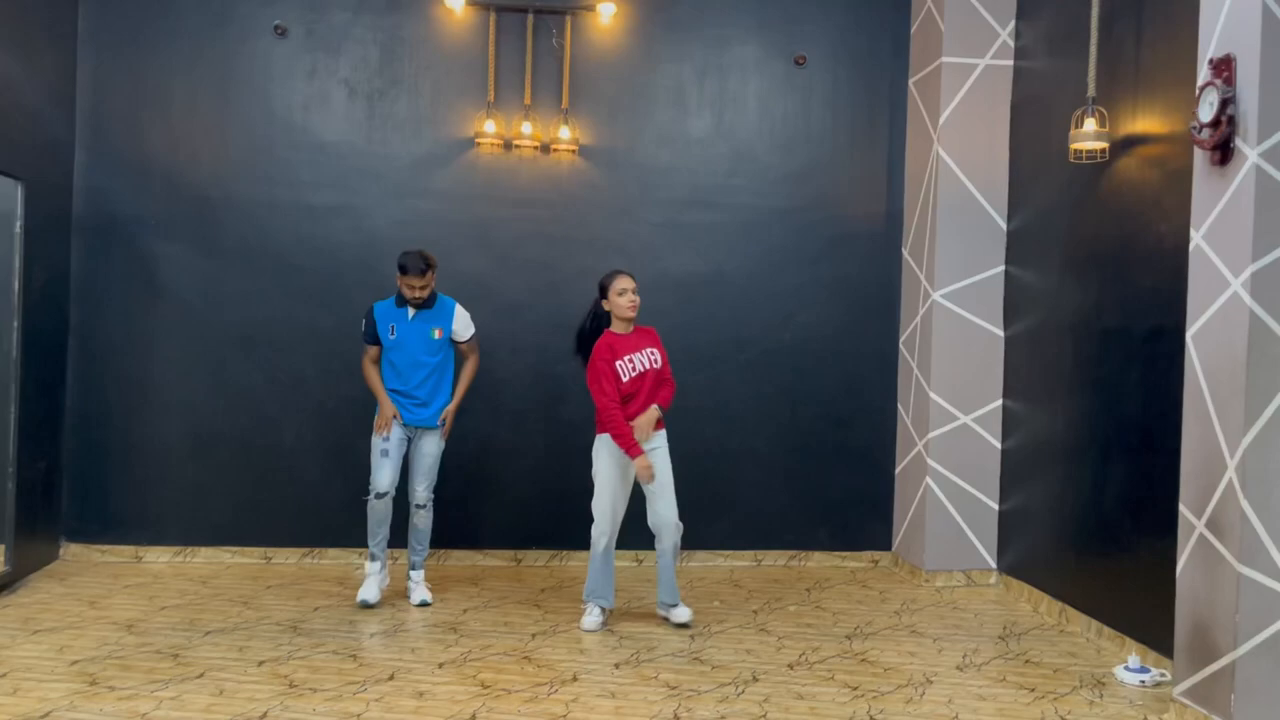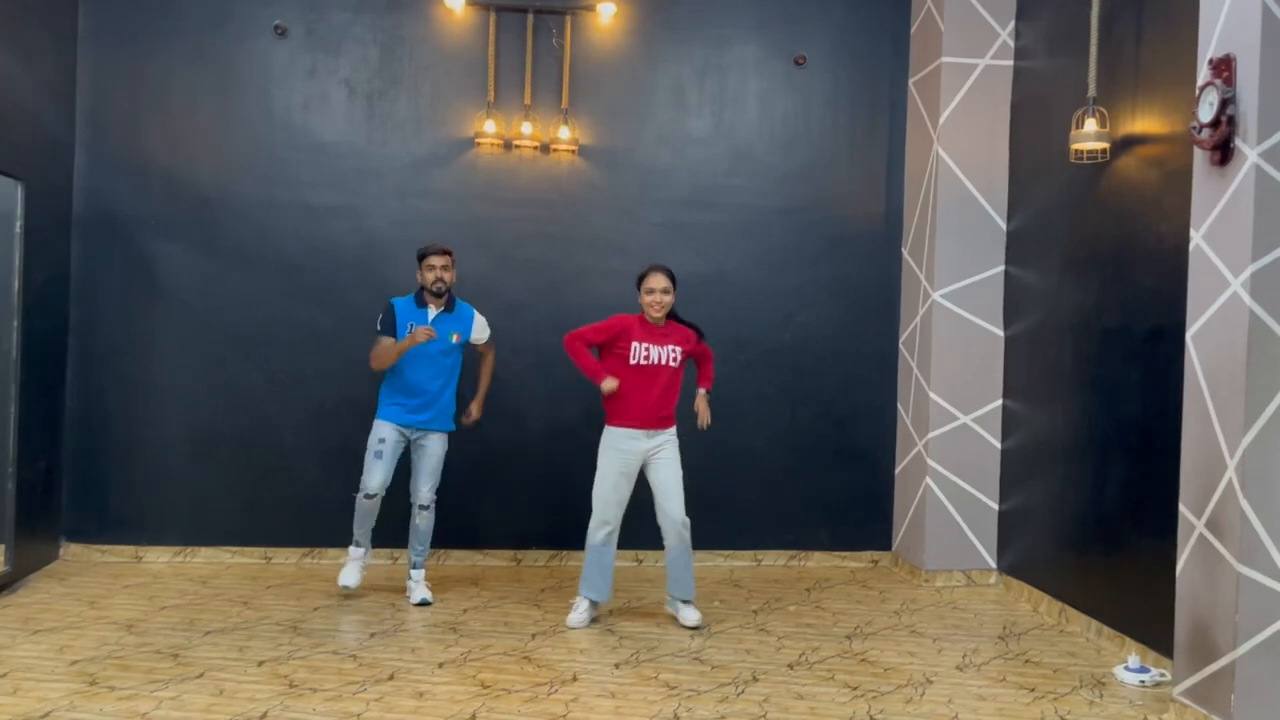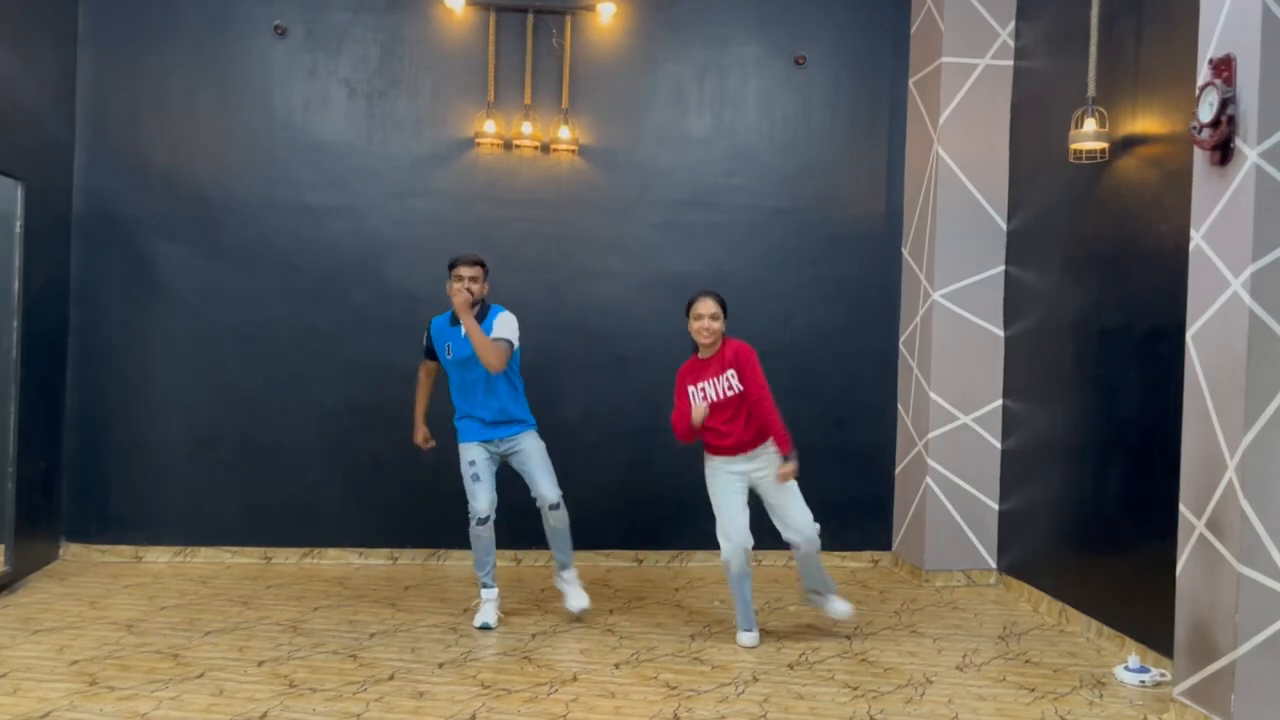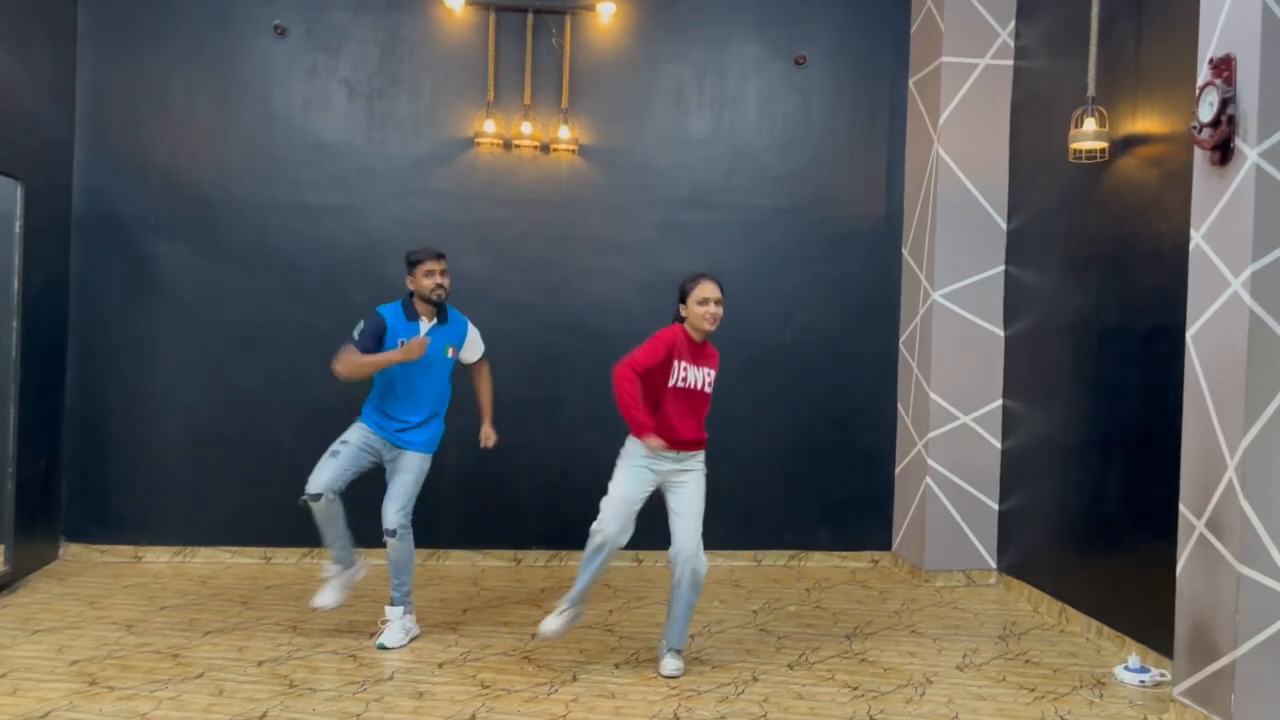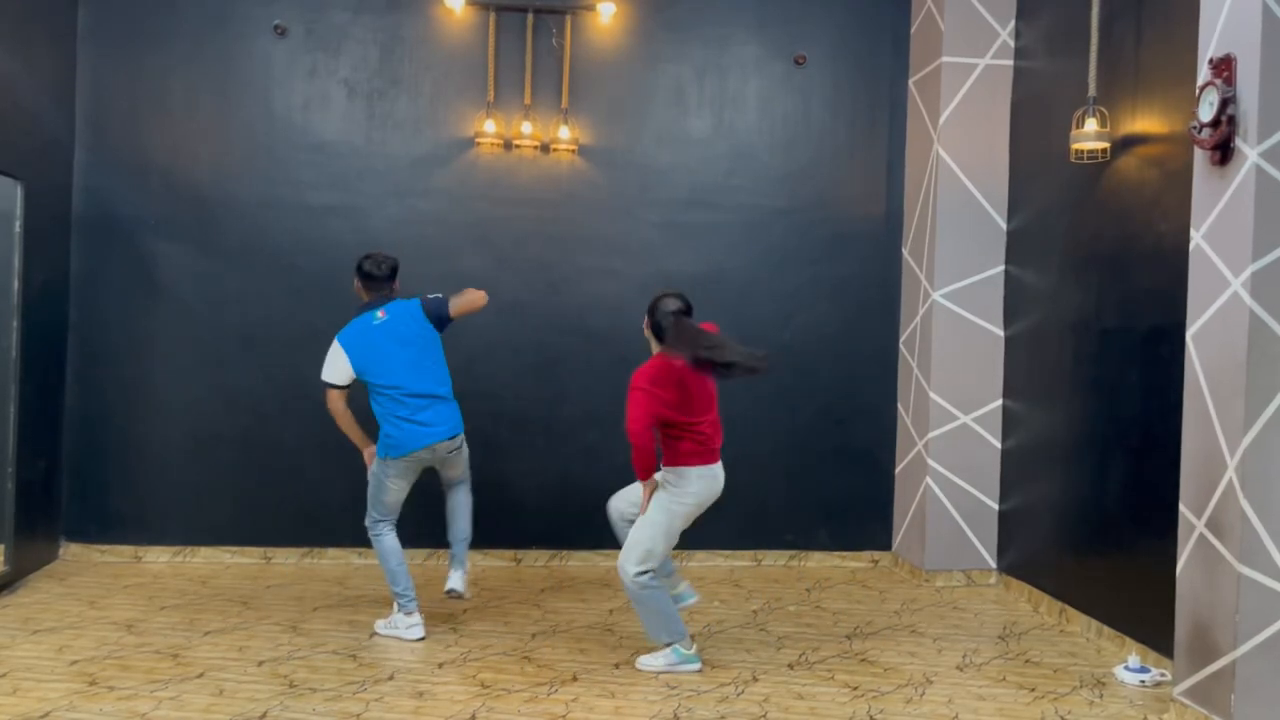
dt=1s
person 1, frame 1
left shoulder: (453, 313)
right shoulder: (379, 313)
left elbow: (471, 356)
right elbow: (370, 361)
left wrist: (455, 403)
right wrist: (383, 401)
left hip: (432, 421)
right hip: (392, 416)
left knee: (421, 498)
right knee: (381, 490)
left ankle: (416, 576)
right ankle: (376, 568)
person 1, frame 2
left shoulder: (469, 318)
right shoulder: (397, 309)
left elbow: (488, 352)
right elbow: (377, 361)
left wrist: (479, 399)
right wrist: (409, 342)
left hip: (436, 424)
right hip: (393, 415)
left knee: (424, 499)
right knee: (373, 486)
left ankle: (416, 576)
right ankle: (359, 549)
person 1, frame 3
left shoulder: (503, 319)
right shoulder: (439, 329)
left elbow: (496, 363)
right elbow: (426, 370)
left wrist: (469, 320)
right wrist: (419, 421)
left hip: (516, 427)
right hip: (473, 435)
left knee: (550, 498)
right knee: (481, 512)
left ankle: (566, 573)
right ankle: (489, 596)
person 1, frame 4
left shoulder: (461, 328)
right shoulder: (384, 320)
left elbow: (480, 367)
right elbow: (343, 367)
left wrist: (487, 420)
right wrist: (397, 356)
left hip: (418, 440)
right hip: (373, 427)
left knee: (395, 522)
right knee: (319, 489)
left ankle: (401, 614)
right ankle: (346, 566)
person 1, frame 5
left shoulder: (344, 340)
right shoulder: (418, 310)
left elbow: (334, 402)
right elbow: (478, 298)
left wrist: (365, 447)
right wrist: (456, 298)
left hip: (398, 446)
right hip: (447, 433)
left knee: (380, 525)
right knee: (459, 483)
left ankle: (406, 615)
right ankle: (457, 570)
person 2, frame 1
left shoulder: (650, 336)
right shoulder: (601, 349)
left elbow: (667, 382)
right elbow: (608, 406)
left wrist: (654, 411)
right wrist: (634, 453)
left hip: (656, 438)
right hip: (615, 443)
left knee: (668, 522)
right knee: (606, 525)
left ankle: (669, 601)
right ankle: (596, 603)
person 2, frame 2
left shoulder: (684, 333)
right shoulder: (624, 325)
left elbow: (705, 357)
right elbow: (573, 341)
left wrist: (702, 394)
right wrist: (601, 376)
left hip: (664, 438)
right hip: (621, 437)
left knee: (675, 519)
right knee: (605, 518)
left ankle: (682, 599)
right ankle: (589, 598)
person 2, frame 3
left shoulder: (739, 352)
right shoulder: (685, 375)
left elbow: (764, 402)
right elbow: (682, 434)
left wrist: (785, 453)
right wrist: (693, 420)
left hip: (762, 456)
right hip: (721, 466)
left knee: (804, 532)
right knee: (736, 545)
left ankle: (818, 591)
right ankle: (746, 623)
person 2, frame 4
left shoulder: (712, 356)
right shoulder: (670, 338)
right elbow: (626, 373)
right wrist: (644, 427)
left hip: (690, 464)
right hip: (644, 456)
left knee: (690, 558)
right knee: (610, 530)
left ankle: (674, 647)
right ankle: (574, 602)
person 2, frame 5
left shoulder: (649, 375)
right shoulder: (700, 349)
left elbow: (638, 436)
right elbow: (706, 331)
left wrist: (646, 481)
left hip: (686, 480)
right hip: (709, 473)
left knee: (634, 567)
right knee: (620, 509)
left ankle: (682, 649)
right ankle: (673, 587)
